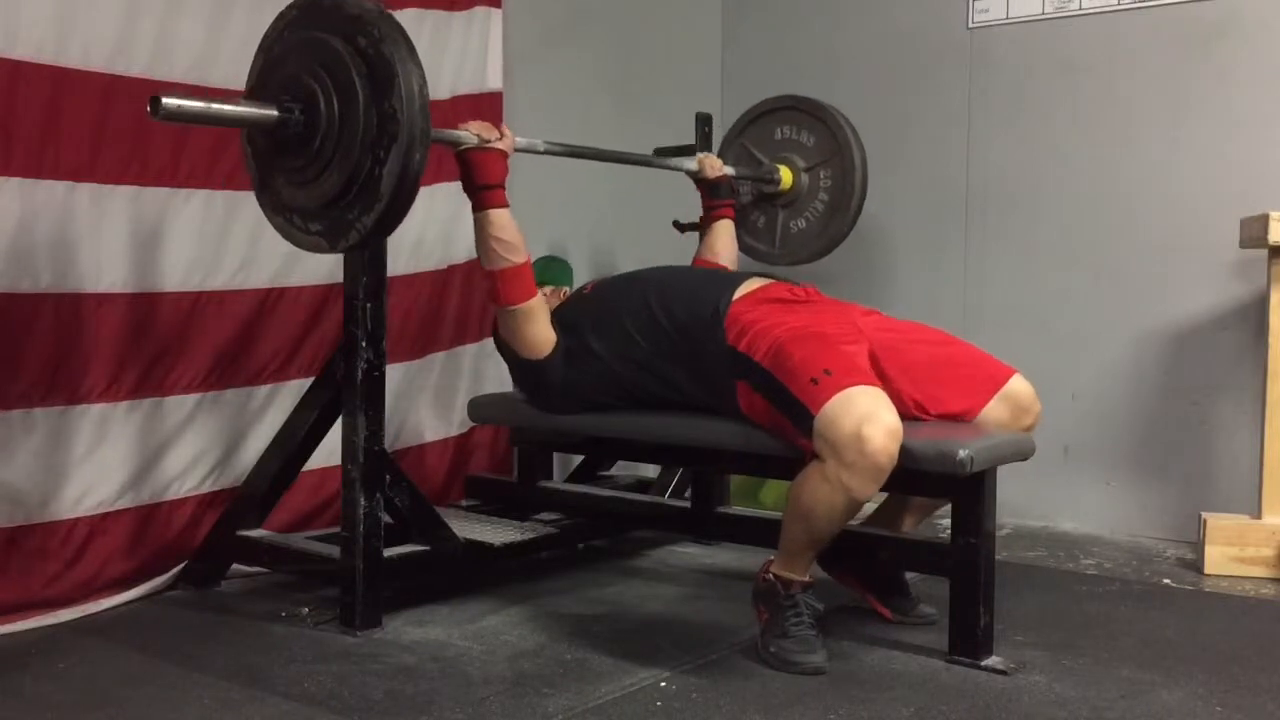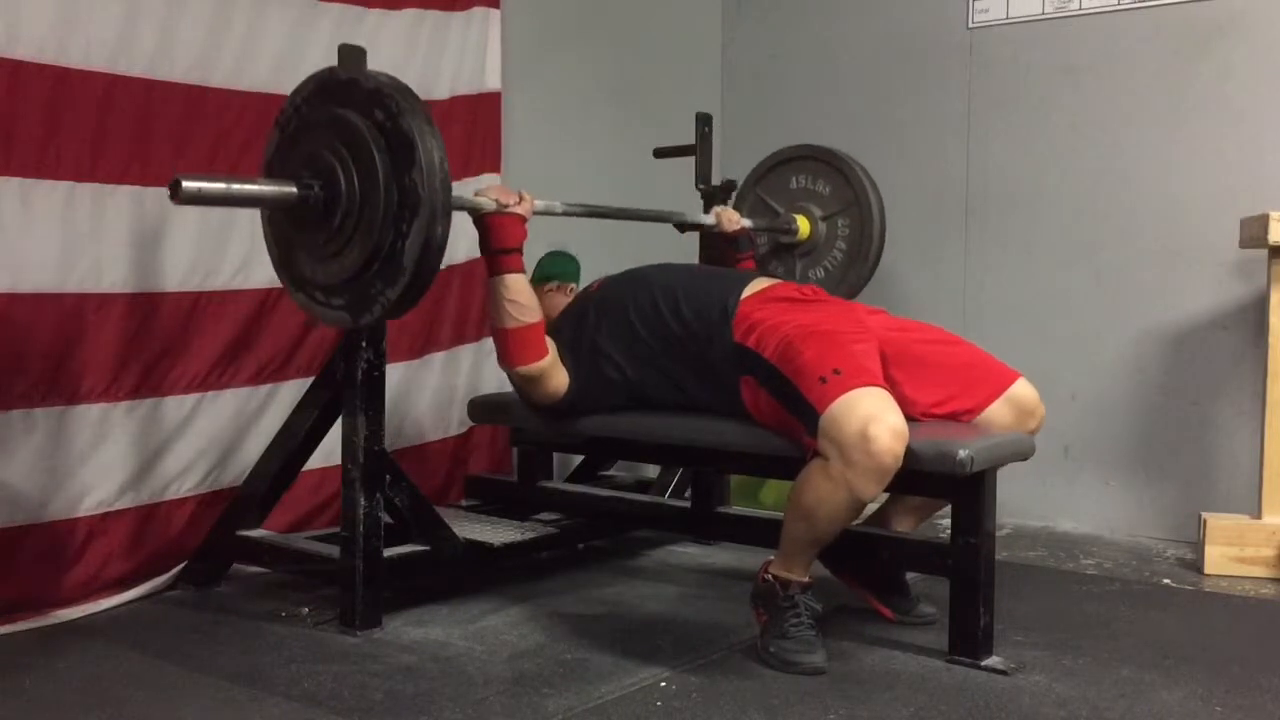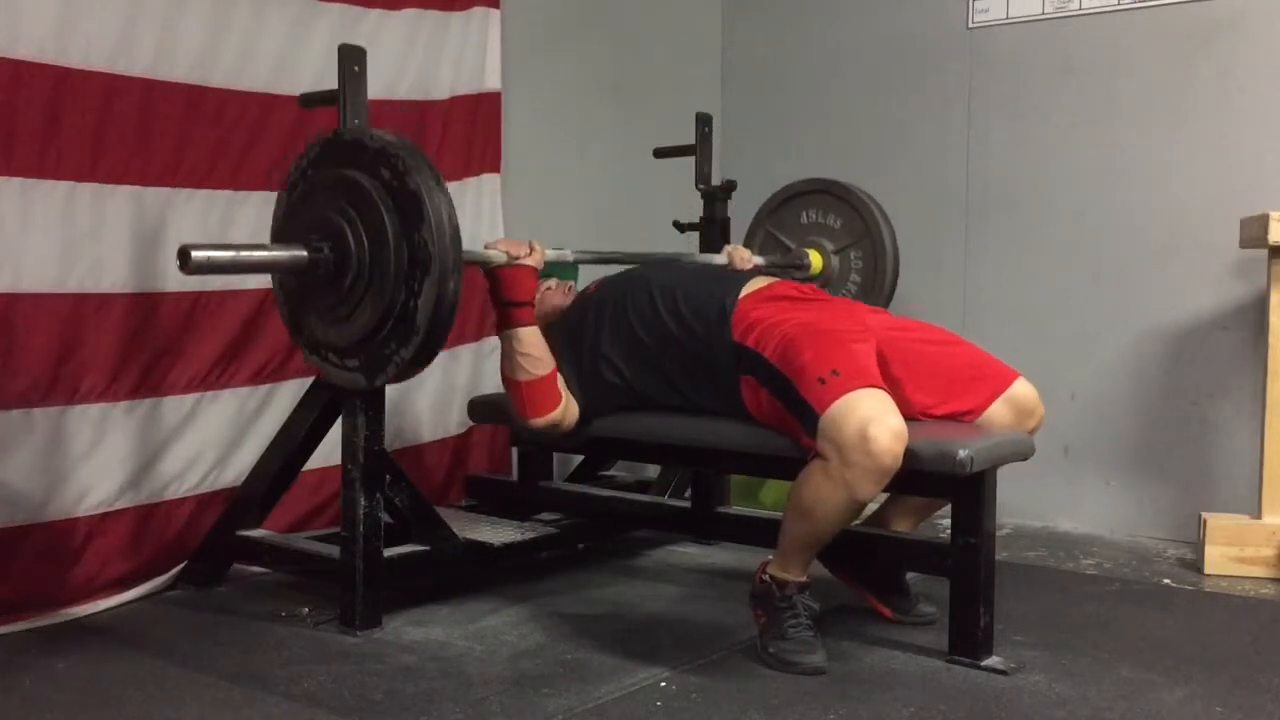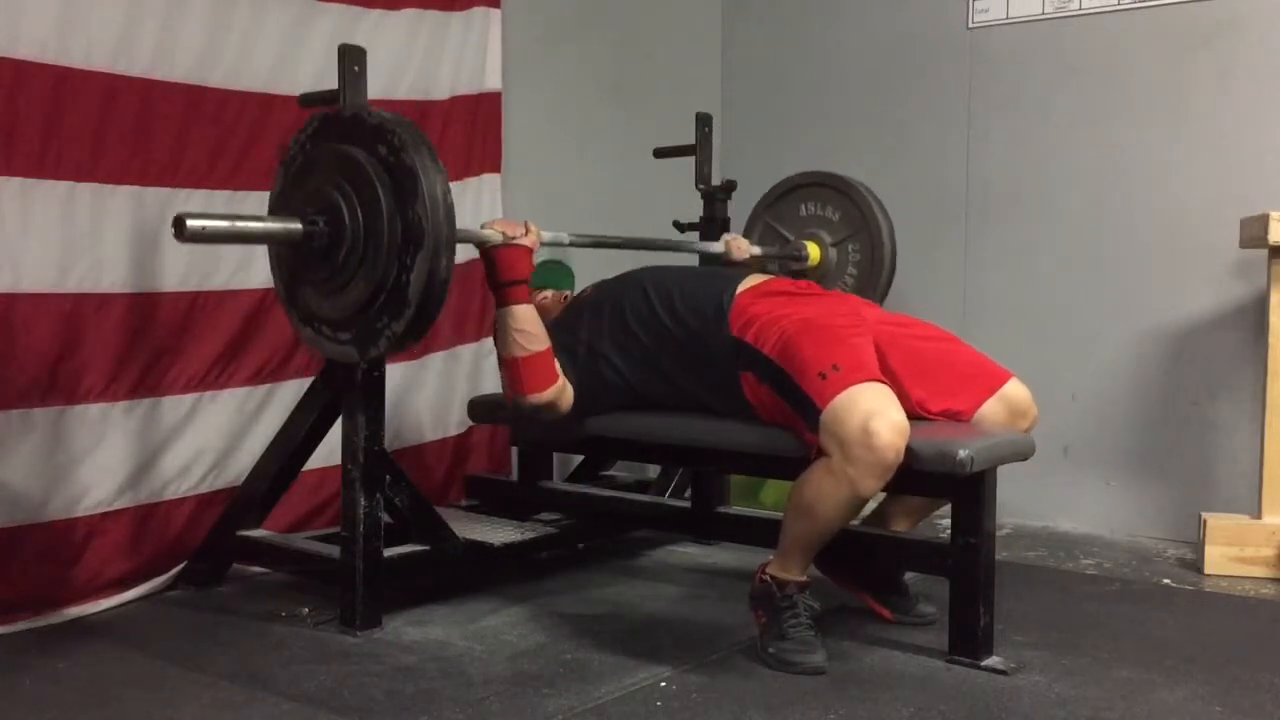
dt=0.4s
person 1, frame 1
left shoulder: (626, 322)
right shoulder: (557, 367)
left elbow: (713, 278)
right elbow: (510, 287)
left wrist: (719, 197)
right wrist: (486, 183)
left knee: (1014, 407)
right knee: (870, 438)
left ankle: (870, 552)
right ankle: (785, 585)
person 1, frame 2
left shoulder: (616, 320)
right shoulder: (564, 359)
right elbow: (525, 363)
left wrist: (739, 245)
right wrist: (503, 247)
left knee: (1017, 411)
right knee: (873, 439)
left ankle: (871, 552)
right ankle: (784, 586)
person 1, frame 3
left shoulder: (607, 314)
right shoulder: (557, 352)
right elbow: (542, 412)
left wrist: (745, 273)
right wrist: (513, 294)
left knee: (1017, 410)
right knee: (872, 442)
left ankle: (871, 551)
right ankle: (782, 586)
person 1, frame 4
left shoulder: (603, 322)
right shoulder: (559, 348)
right elbow: (537, 391)
left wrist: (744, 266)
right wrist: (510, 274)
left knee: (1011, 411)
right knee: (875, 437)
left ankle: (868, 551)
right ankle: (782, 585)
